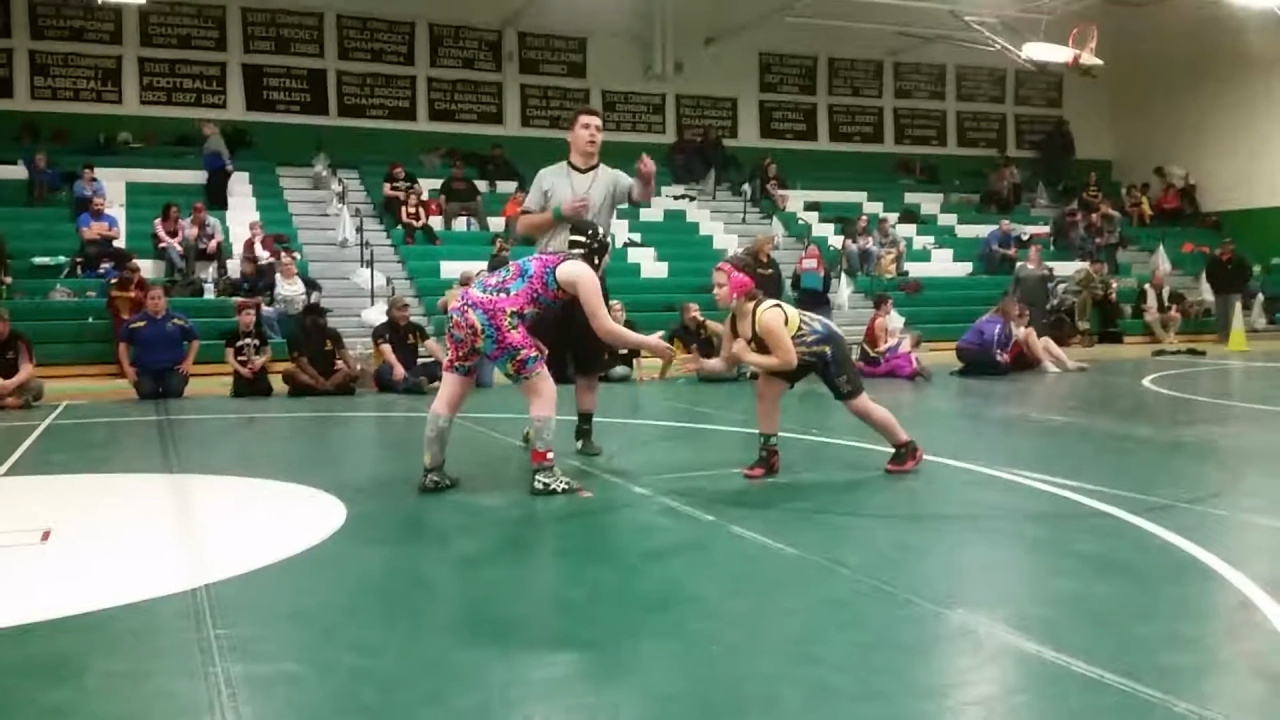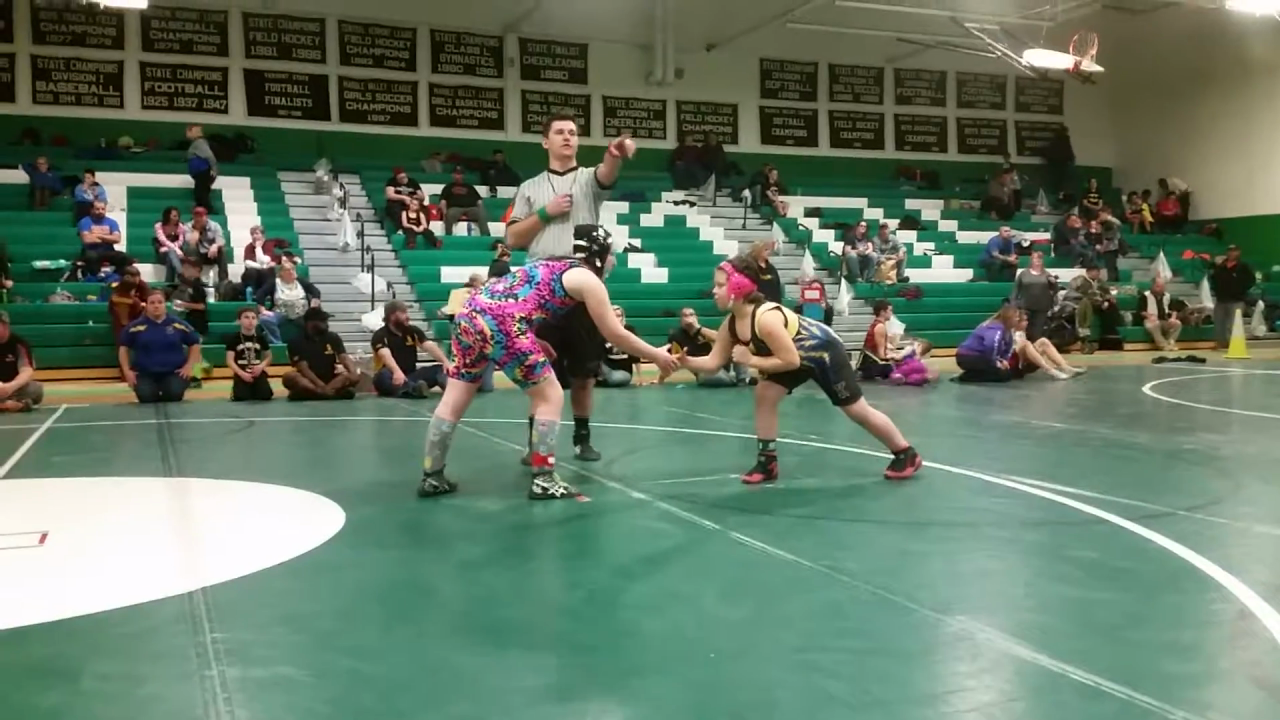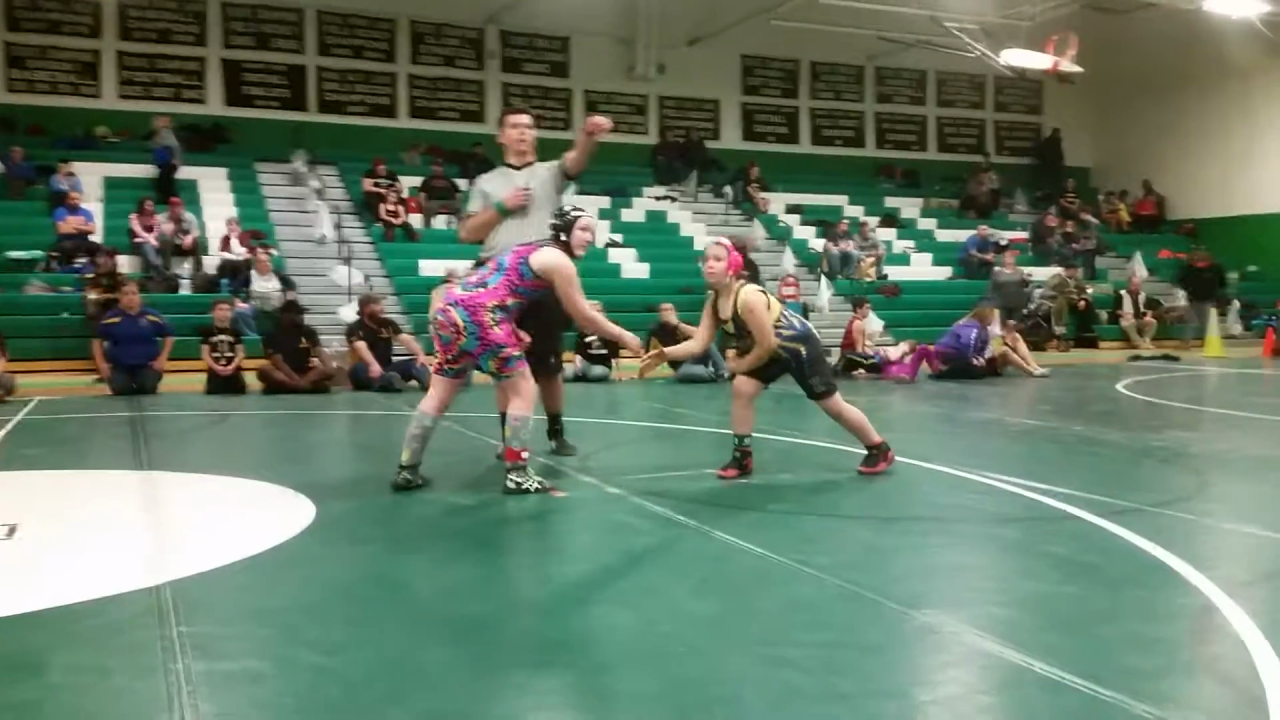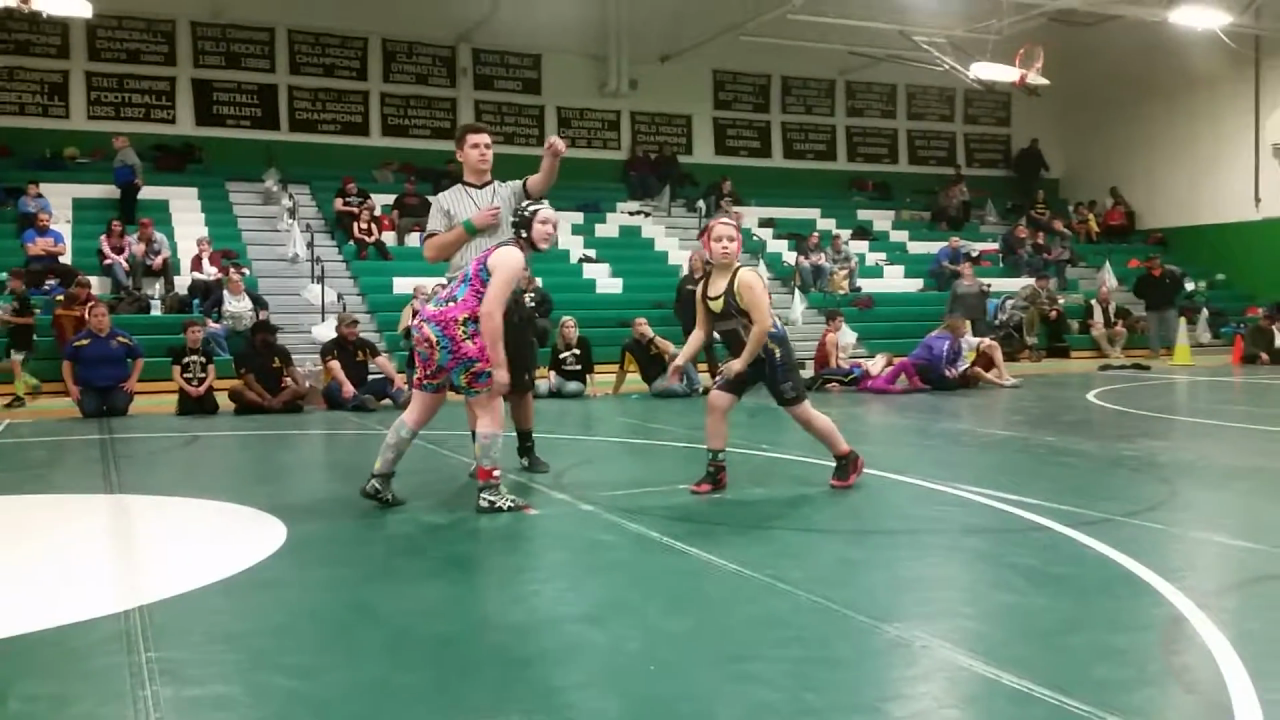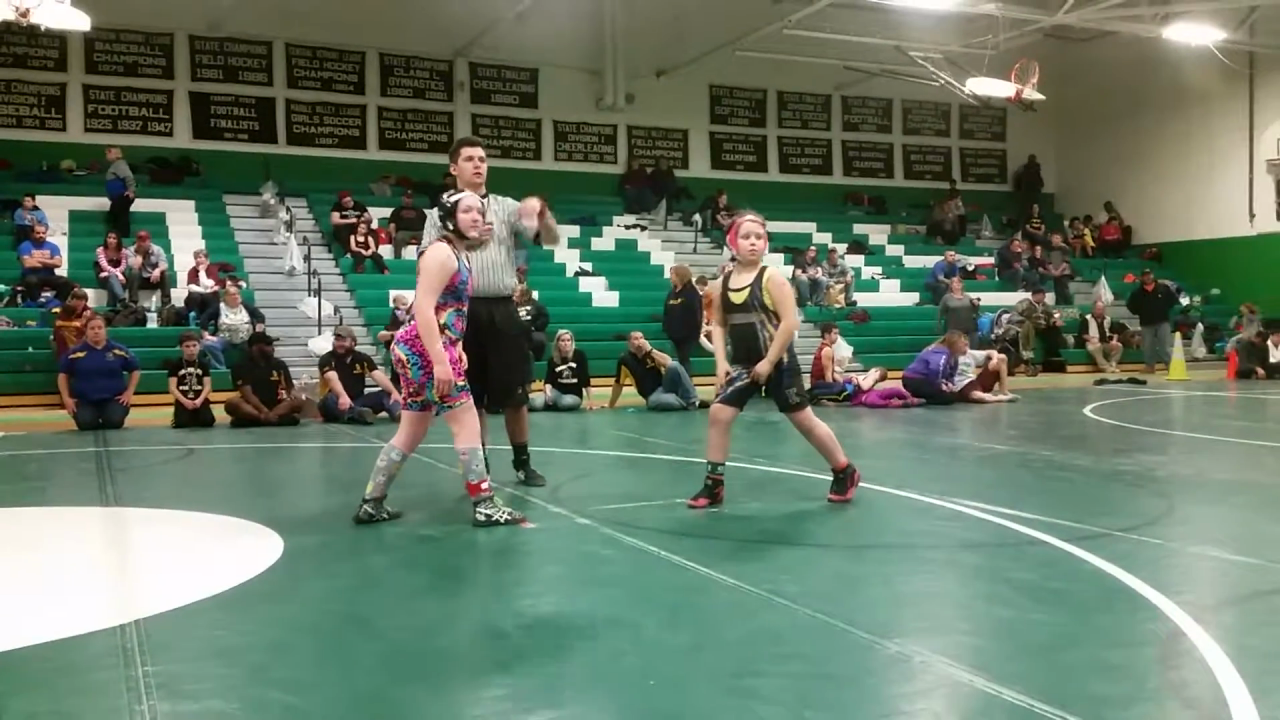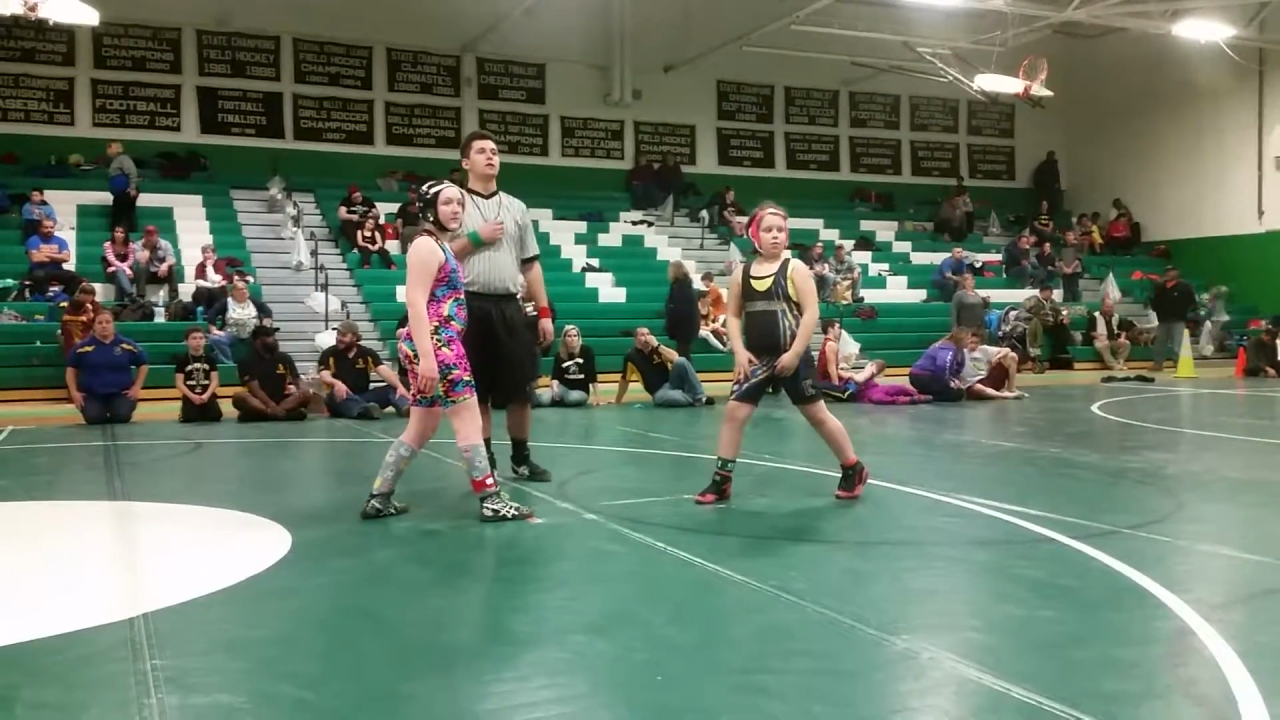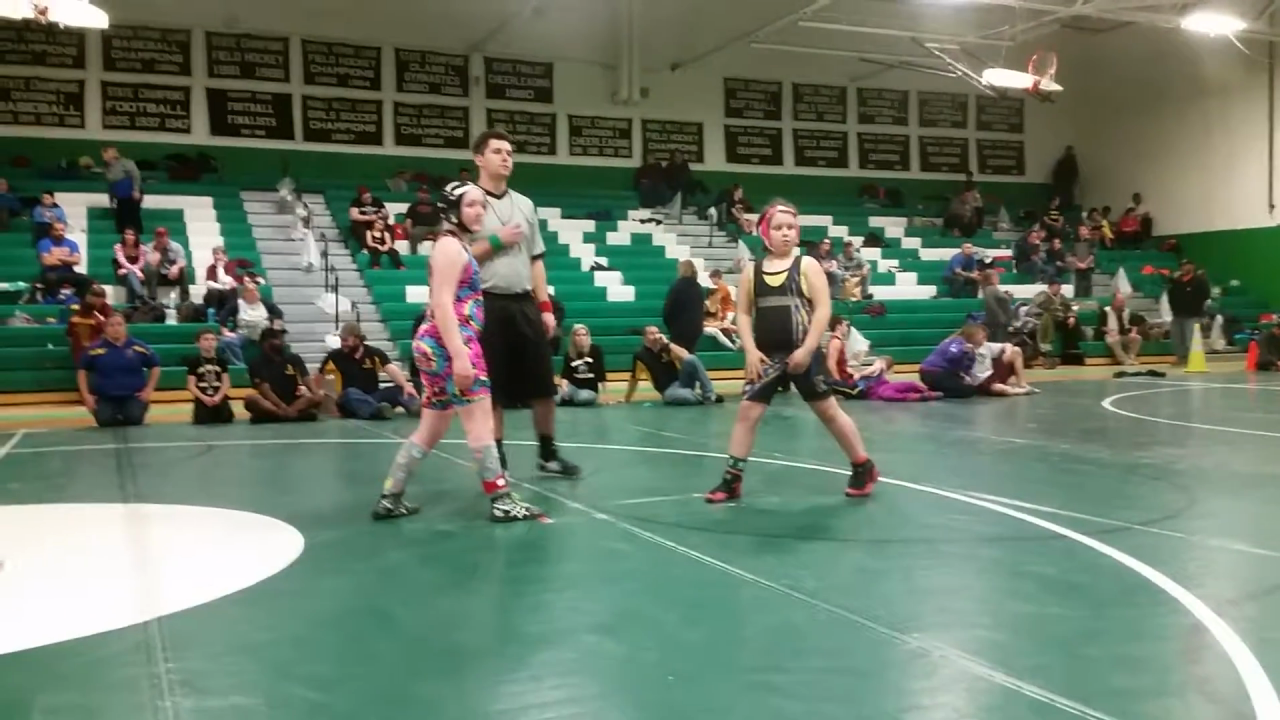
dt=0.5s
person 1, frame 1
left shoulder: (612, 179)
right shoulder: (548, 176)
left elbow: (639, 195)
right elbow: (522, 227)
left wrist: (646, 179)
right wrist: (559, 213)
left knee: (590, 363)
right knee: (543, 360)
left ankle: (584, 433)
person 1, frame 2
left shoulder: (589, 179)
right shoulder: (530, 188)
left elbow: (609, 171)
right elbow: (512, 239)
left wrist: (615, 152)
right wrist: (544, 213)
left knee: (583, 368)
left ankle: (582, 437)
right ankle: (536, 441)
person 1, frame 3
left shoulder: (549, 174)
right shoulder: (486, 182)
left elbow: (576, 160)
right elbow: (467, 233)
left wrist: (589, 134)
right wrist: (501, 207)
left knee: (549, 363)
left ankle: (556, 432)
person 1, frame 4
left shoulder: (511, 192)
right shoulder: (446, 200)
left elbow: (543, 182)
right elbow: (431, 252)
left wrist: (553, 157)
right wrist: (470, 226)
left knee: (520, 380)
left ankle: (527, 449)
person 1, frame 5
left shoulder: (507, 207)
right shoulder: (441, 214)
left elbow: (550, 238)
left wrist: (540, 212)
left hip: (501, 310)
right hip: (461, 312)
left knee: (515, 393)
right knee: (470, 397)
left ankle: (522, 462)
person 1, frame 6
left shoulder: (516, 207)
left elbow: (530, 264)
left wrist: (544, 312)
right wrist: (475, 238)
left hip: (508, 306)
right hip: (469, 306)
left knee: (520, 389)
right knee: (476, 392)
left ankle: (521, 457)
right ankle: (485, 461)
person 1, frame 7
left shoulder: (524, 205)
left wrist: (546, 307)
right wrist: (496, 241)
left hip: (523, 306)
right hip: (487, 307)
left knee: (543, 385)
right knee: (491, 391)
left ankle: (548, 454)
right ankle: (497, 460)
person 2, frame 1
left shoulder: (547, 260)
right shoulder: (583, 272)
right elbow: (605, 328)
left wrist: (530, 345)
right wrist: (648, 342)
left hip: (464, 307)
right hip: (494, 318)
left knee: (449, 395)
right knee: (543, 392)
left ankle: (432, 472)
right ankle: (544, 475)
person 2, frame 2
left shoulder: (553, 265)
right shoulder: (588, 279)
right elbow: (614, 333)
left wrist: (536, 342)
right wrist: (656, 355)
left hip: (470, 315)
right hip: (501, 326)
left knee: (453, 400)
right knee: (550, 397)
left ankle: (432, 476)
right ankle: (543, 480)
person 2, frame 3
left shoulder: (532, 251)
right shoulder: (558, 259)
right elbow: (583, 315)
left wrist: (513, 332)
right wrist: (624, 337)
left hip: (450, 310)
right hip: (476, 318)
left knee: (439, 394)
right knee: (523, 391)
left ankle: (407, 470)
right ankle: (517, 474)
person 2, frame 4
left shoulder: (503, 251)
right shoulder: (513, 255)
right elbow: (490, 311)
left wrist: (490, 348)
right wrist: (500, 364)
left hip: (431, 326)
right hip: (451, 333)
left knee: (420, 410)
right knee: (492, 409)
left ankle: (379, 480)
right ankle: (490, 492)
person 2, frame 5
left shoulder: (459, 254)
right shoulder: (441, 252)
right elbow: (423, 309)
left wrist: (457, 348)
right wrist: (441, 360)
left hip: (415, 350)
right hip: (425, 350)
left knee: (410, 434)
right knee: (466, 423)
left ankle: (371, 503)
right ankle: (484, 505)
person 2, frame 6
left shoulder: (441, 246)
right shoulder: (426, 245)
right elbow: (415, 304)
right wrist: (426, 355)
left hip: (442, 345)
right hip: (435, 345)
left knee: (420, 429)
right knee: (469, 421)
left ankle: (379, 498)
right ankle: (491, 500)
person 2, frame 7
left shoulder: (459, 246)
right shoulder: (450, 245)
right elbow: (442, 305)
right wrist: (460, 355)
left hip: (439, 345)
right hip: (450, 344)
left knee: (431, 429)
right knee: (481, 422)
left ankle: (390, 499)
right ankle: (502, 501)
person 3, frame 1
left shoulder: (767, 316)
right shoulder: (732, 322)
left elbow: (788, 361)
right elbow: (726, 362)
left wrist: (748, 356)
right wrist: (702, 364)
left hip: (826, 345)
right hip: (800, 350)
left knee: (858, 405)
right knee: (765, 390)
left ankle: (907, 447)
right ankle: (768, 456)
person 3, frame 2
left shoulder: (766, 318)
right shoulder: (731, 324)
left elbow: (790, 360)
right elbow: (714, 361)
left wrist: (751, 360)
right wrist: (686, 362)
left hip: (824, 351)
right hip: (797, 355)
left knee: (857, 410)
right knee: (764, 395)
left ankle: (906, 454)
right ankle: (767, 462)
person 3, frame 3
left shoulder: (750, 297)
right shoulder: (714, 303)
left elbow: (767, 344)
right elbow: (698, 344)
left wrist: (742, 363)
right wrist: (665, 353)
left hip: (801, 346)
right hip: (773, 350)
left knee: (832, 404)
right knee: (741, 389)
left ankle: (879, 449)
right ankle: (742, 457)
person 3, frame 4
left shoulder: (746, 278)
right shoulder: (705, 286)
left elbow: (763, 324)
right elbow: (702, 329)
left wrist: (744, 361)
right wrist: (682, 359)
left hip: (772, 352)
right hip: (741, 355)
left knee: (800, 411)
right knee: (716, 402)
left ankle: (847, 458)
right ankle: (716, 472)
person 3, frame 5
left shoulder: (772, 277)
right shoulder: (723, 283)
left elbow: (790, 322)
right elbow: (718, 324)
left wrist: (769, 361)
right wrist: (721, 360)
left hip: (778, 362)
right hip: (741, 363)
left knee: (804, 420)
right knee: (718, 415)
left ankle: (845, 472)
right ankle: (713, 485)
person 3, frame 6
left shoulder: (795, 269)
right shoulder: (742, 274)
left elbow: (811, 313)
right elbow: (733, 315)
left wrist: (795, 353)
right wrist: (739, 351)
left hip: (791, 356)
right hip: (756, 358)
left knee: (817, 414)
right knee: (734, 412)
left ankle: (854, 469)
right ankle: (721, 481)
person 3, frame 7
left shoulder: (807, 265)
right shoulder: (752, 271)
left elbow: (823, 310)
right elbow: (743, 313)
left wrist: (807, 349)
right wrist: (750, 350)
left hip: (801, 353)
right hip: (766, 356)
left knee: (828, 410)
right knee: (747, 412)
left ankle: (864, 468)
right ankle: (731, 480)
